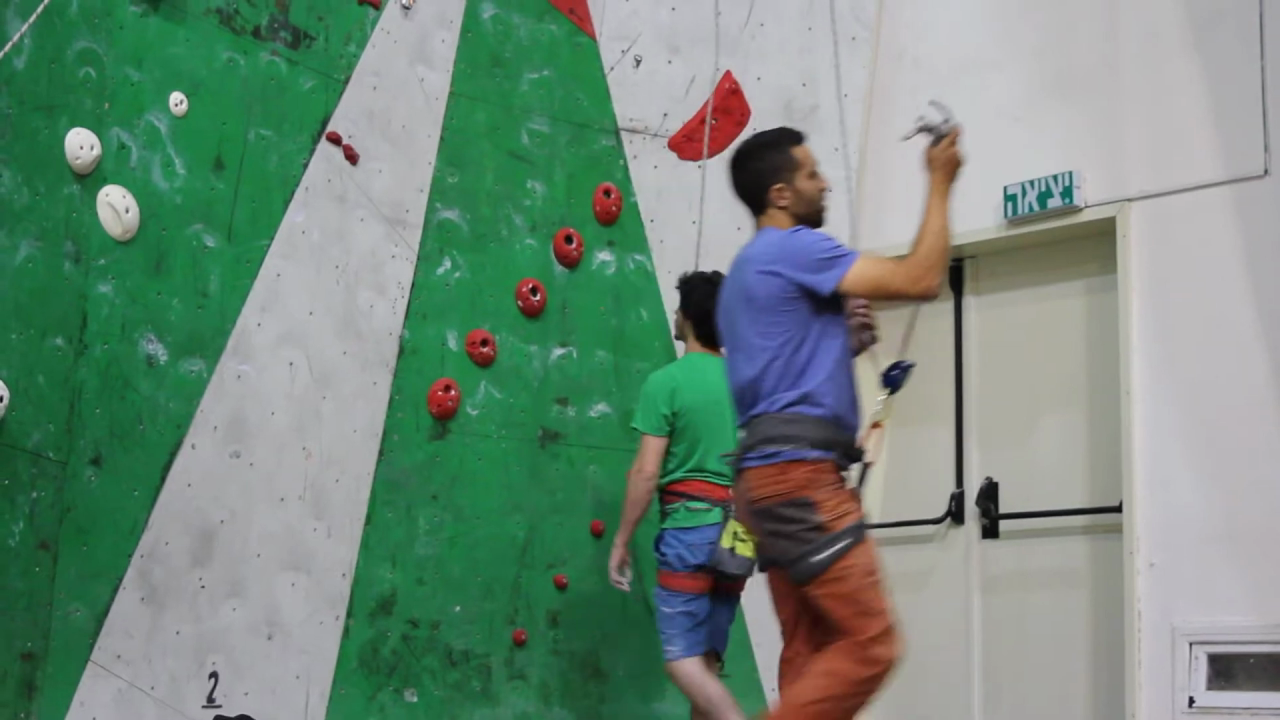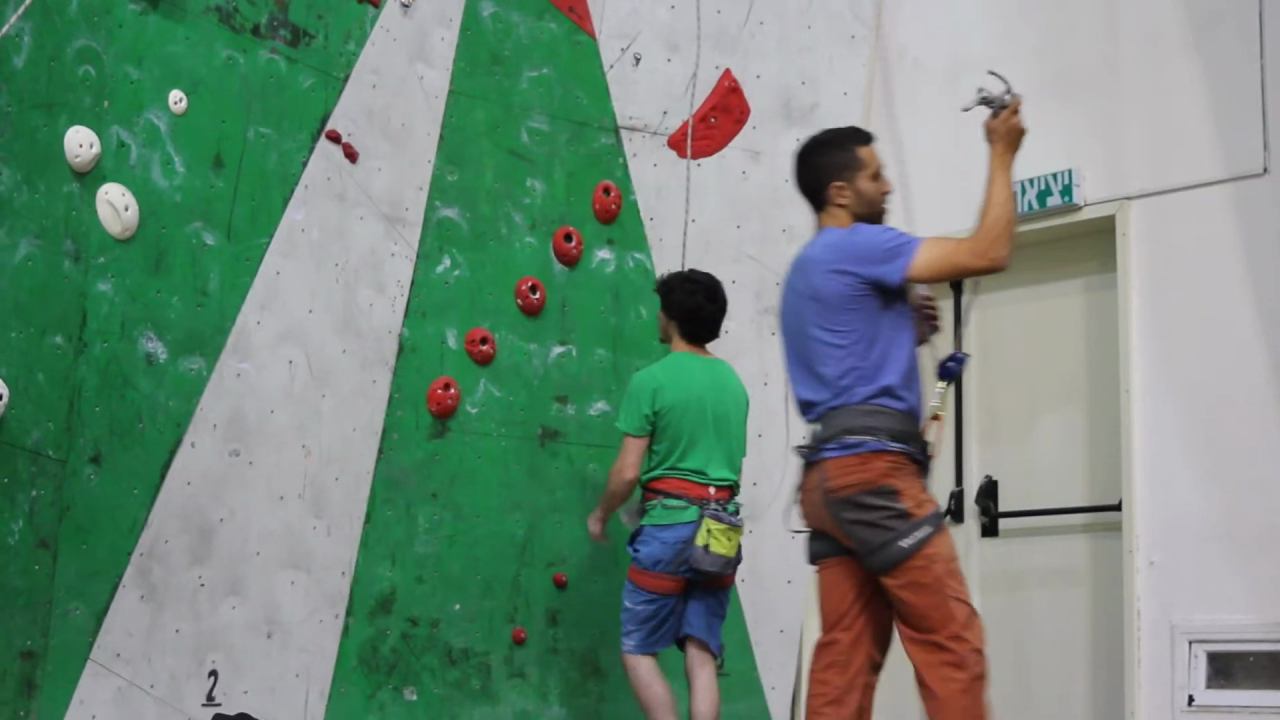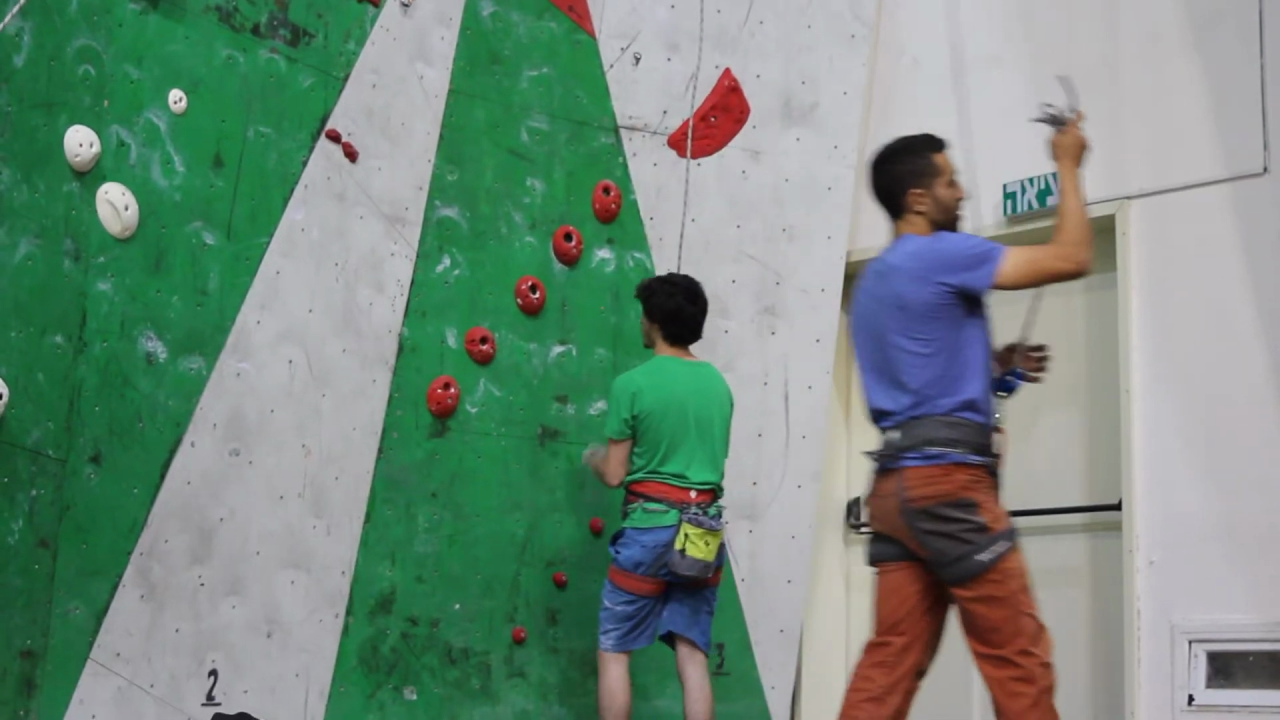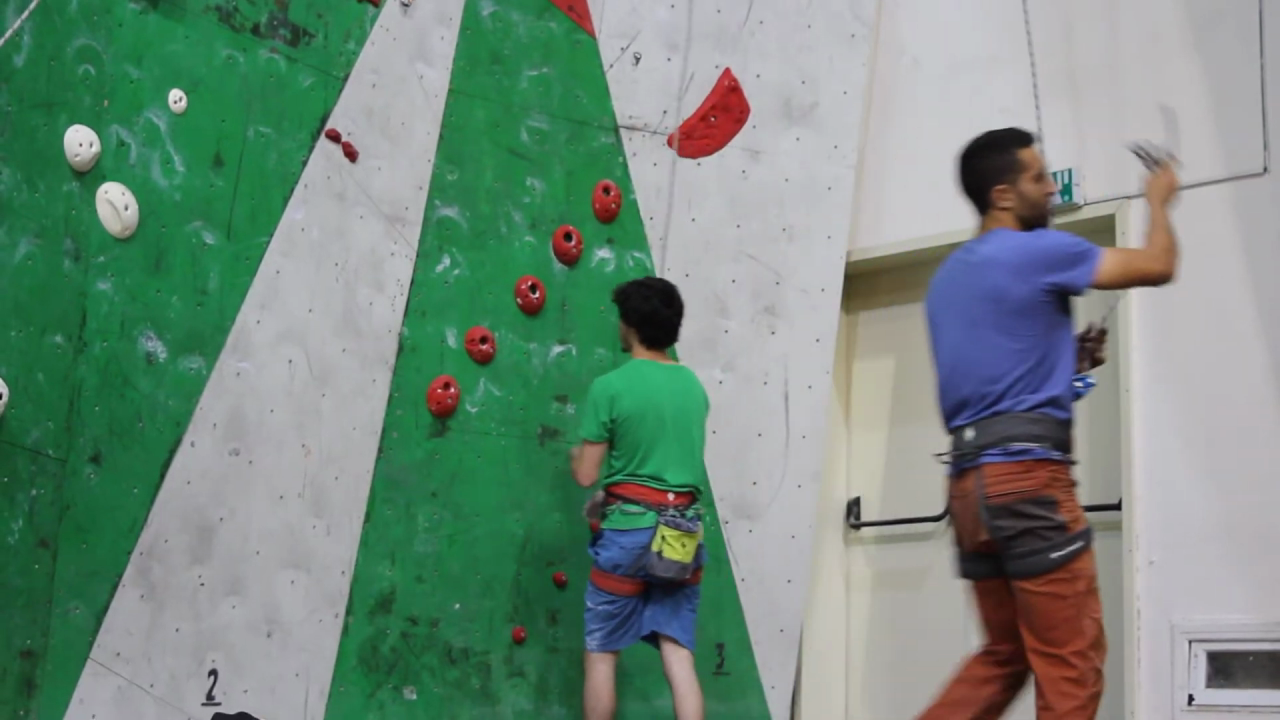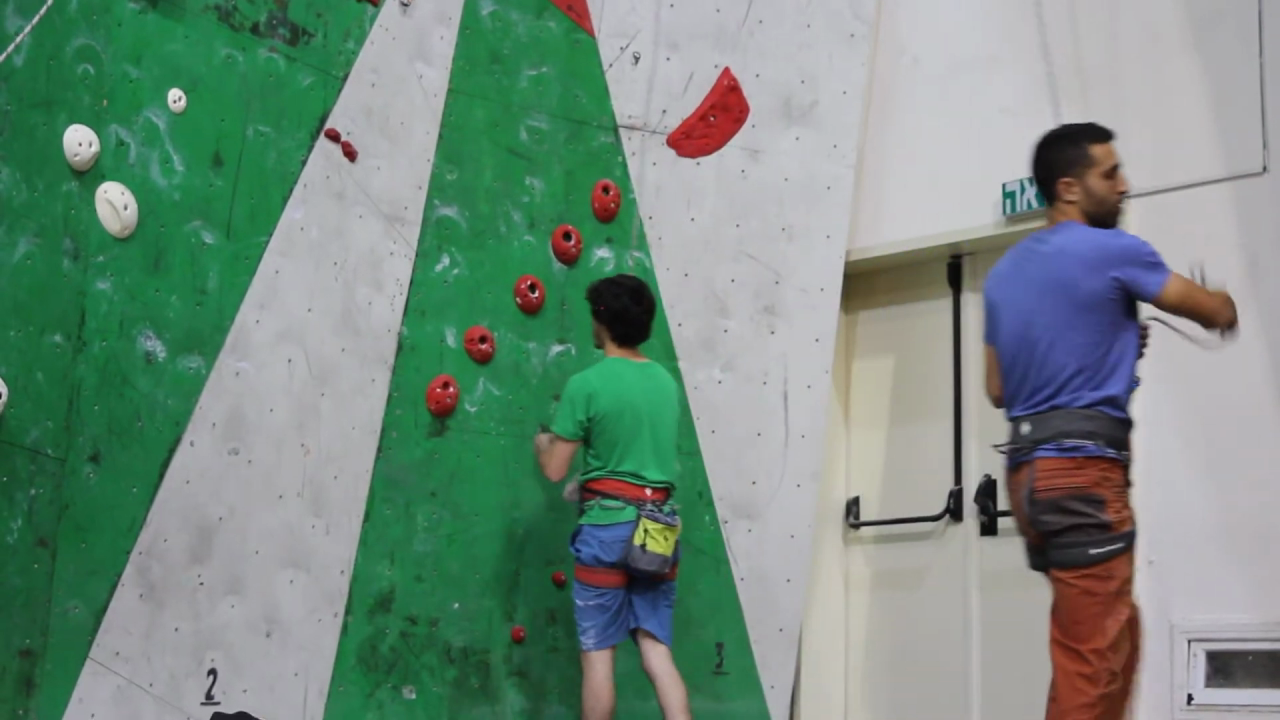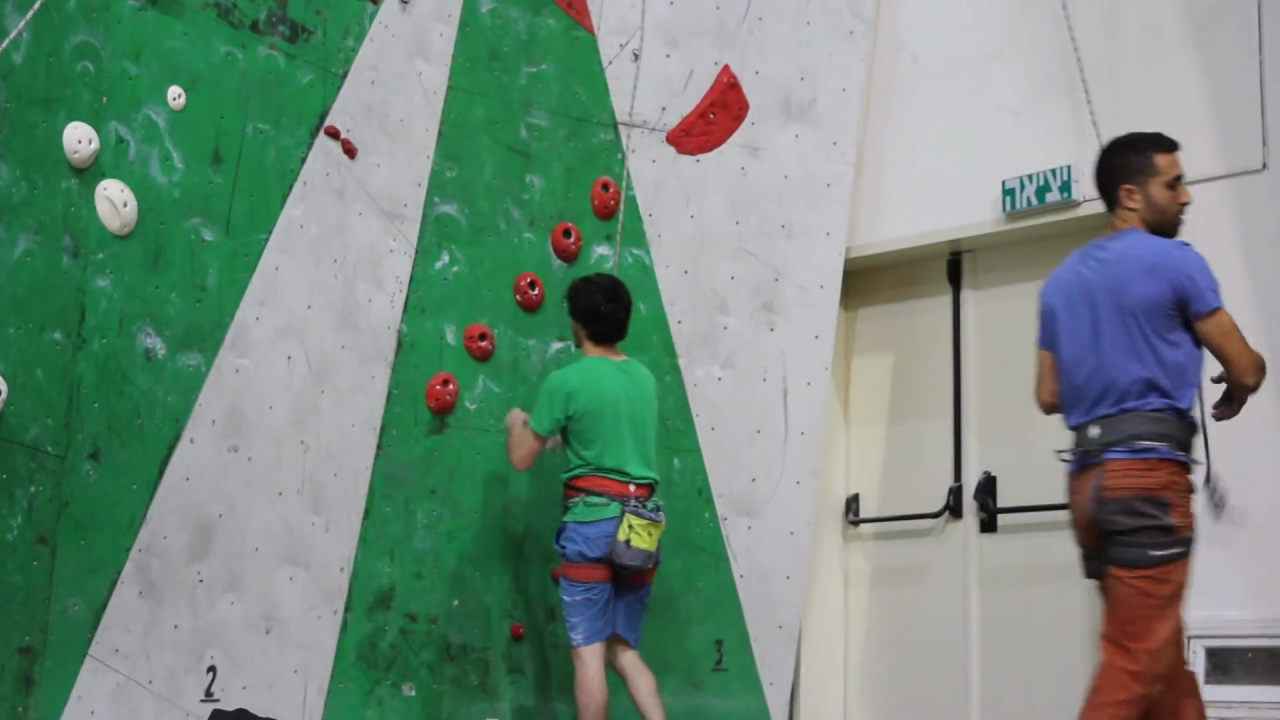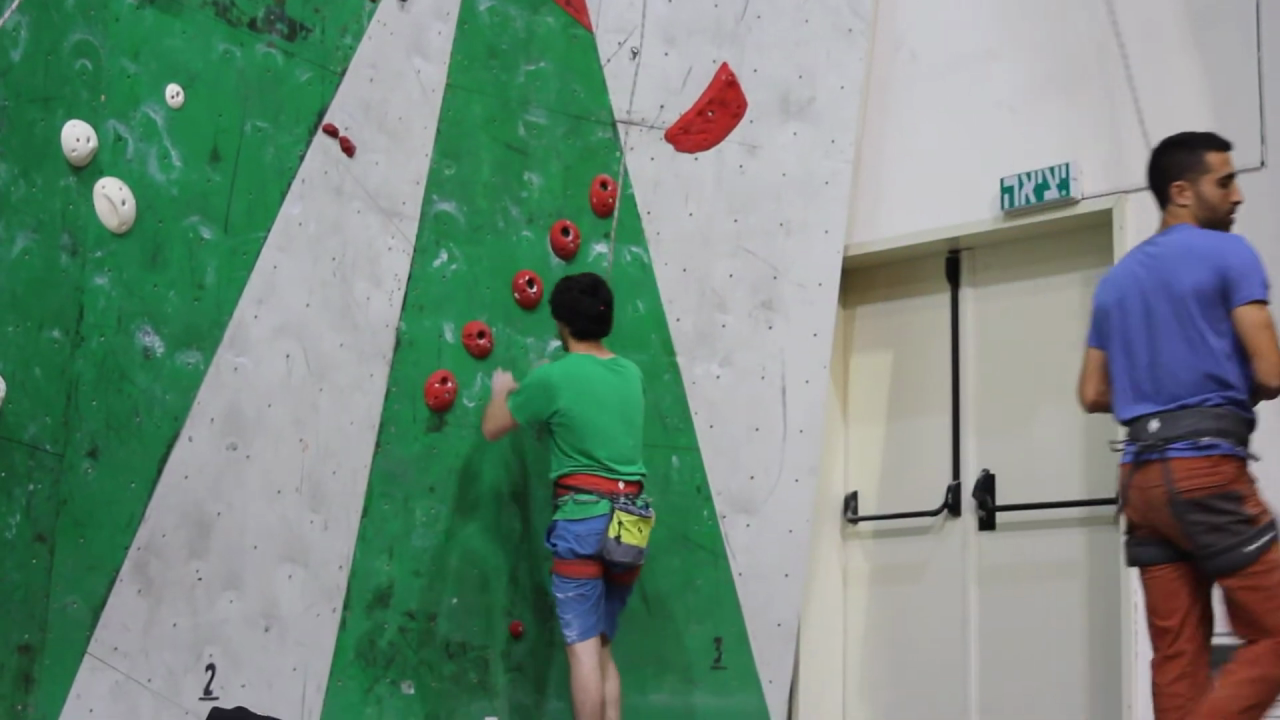
dt=0.2s
person 1, frame 1
left shoulder: (748, 272)
right shoulder: (794, 250)
right elbow: (921, 280)
left wrist: (840, 340)
right wrist: (939, 184)
left hip: (777, 477)
right hip: (800, 476)
left knee: (815, 651)
right knee: (868, 644)
person 1, frame 2
left shoulder: (810, 269)
right shoulder: (858, 247)
right elbow: (987, 254)
left wrist: (903, 335)
right wrist: (1001, 155)
left hip: (834, 473)
right hip: (872, 469)
left knee: (848, 651)
right knee: (952, 639)
person 1, frame 3
left shoulder: (873, 281)
right shoulder: (941, 256)
right elbow: (1070, 259)
left wrist: (995, 366)
right wrist: (1068, 167)
left hip: (900, 483)
right hip: (948, 480)
left knee: (893, 657)
right knee: (1018, 654)
person 1, frame 4
left shoulder: (944, 278)
right shoulder: (1038, 252)
right elbow: (1158, 265)
right wrist: (1159, 200)
left hip: (971, 481)
right hip: (1028, 478)
left knee: (1004, 654)
right knee: (1070, 658)
person 1, frame 5
left shoulder: (1003, 270)
right shoulder: (1110, 252)
right elbow: (1215, 312)
right wrist: (1225, 309)
left hip: (1028, 473)
right hip: (1082, 472)
left knee: (1111, 637)
right knee: (1092, 655)
person 1, frame 6
left shoulder: (1060, 280)
right shoulder: (1172, 262)
left elbow: (1048, 396)
right elbow: (1245, 369)
right wrist: (1235, 394)
left hip: (1090, 477)
right hip: (1147, 475)
left knee: (1157, 648)
right knee: (1137, 657)
person 1, frame 7
left shoulder: (1114, 280)
right shoulder: (1227, 254)
left elbow: (1092, 395)
left hip: (1142, 475)
right hip: (1208, 469)
left knee: (1177, 652)
person 2, frame 1
left shoulder: (668, 379)
left elbow: (646, 472)
left wrist: (620, 541)
left hip: (690, 527)
left knee: (682, 661)
right knee: (705, 659)
person 2, frame 2
left shoulder: (651, 380)
right shoulder: (733, 381)
left elbow: (628, 471)
left wrist: (600, 515)
left hip: (668, 528)
right hip: (721, 531)
left knee: (636, 651)
right knee: (700, 658)
person 2, frame 3
left shoulder: (632, 384)
right shoulder: (718, 383)
left elbow: (615, 474)
left wrist: (596, 458)
left hip: (650, 530)
right hip: (705, 533)
left knee: (613, 653)
right knee: (692, 658)
person 2, frame 4
left shoulder: (610, 387)
right shoulder: (694, 386)
left elbow: (586, 475)
left wrist: (575, 454)
left hip: (629, 532)
right hip: (683, 534)
left knee: (600, 656)
right knee: (678, 658)
person 2, frame 5
left shoulder: (586, 385)
right shoulder: (666, 381)
left elbow: (555, 470)
left wrist: (543, 443)
left hip: (607, 528)
left knee: (597, 655)
right knee: (657, 654)
person 2, frame 6
left shoulder: (565, 382)
right shoulder: (644, 377)
left elbow: (521, 459)
left wrist: (516, 423)
left hip: (591, 523)
left knee: (588, 652)
right knee: (625, 653)
person 2, frame 7
left shoulder: (551, 378)
right shoulder: (631, 373)
left elbow: (492, 429)
left wrist: (500, 391)
left hip: (581, 520)
left knee: (582, 648)
right knee: (599, 646)
